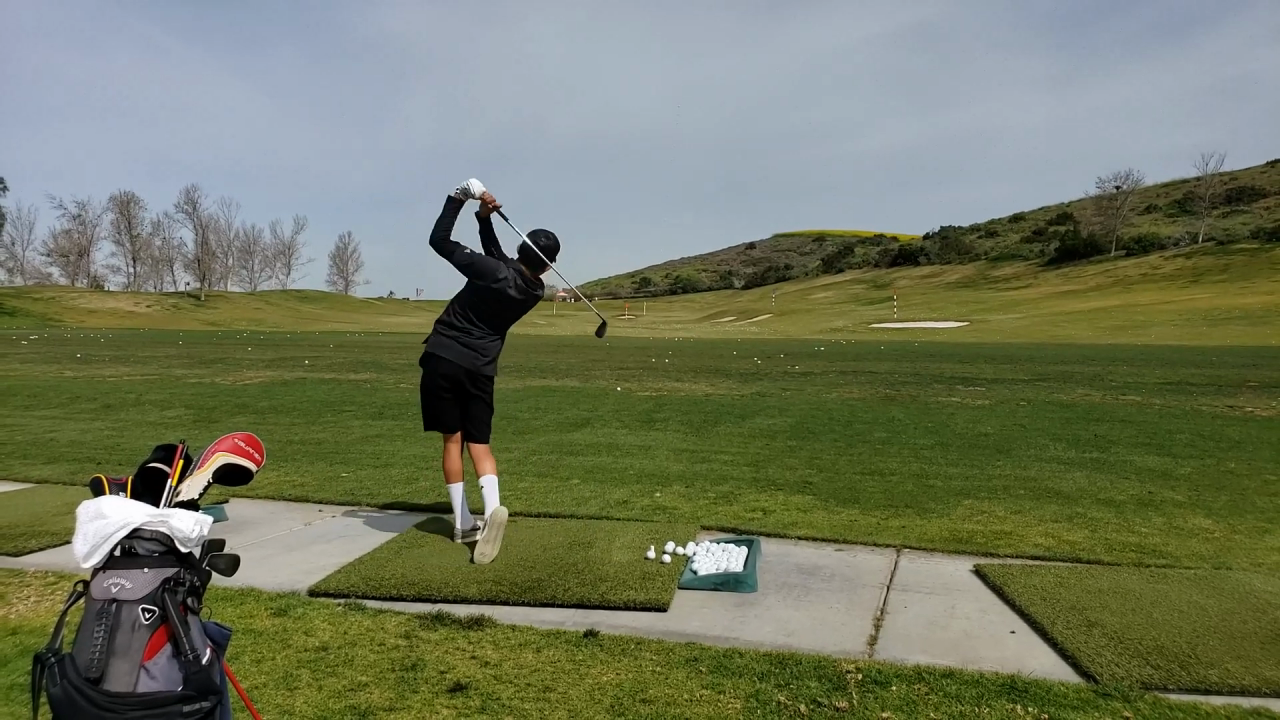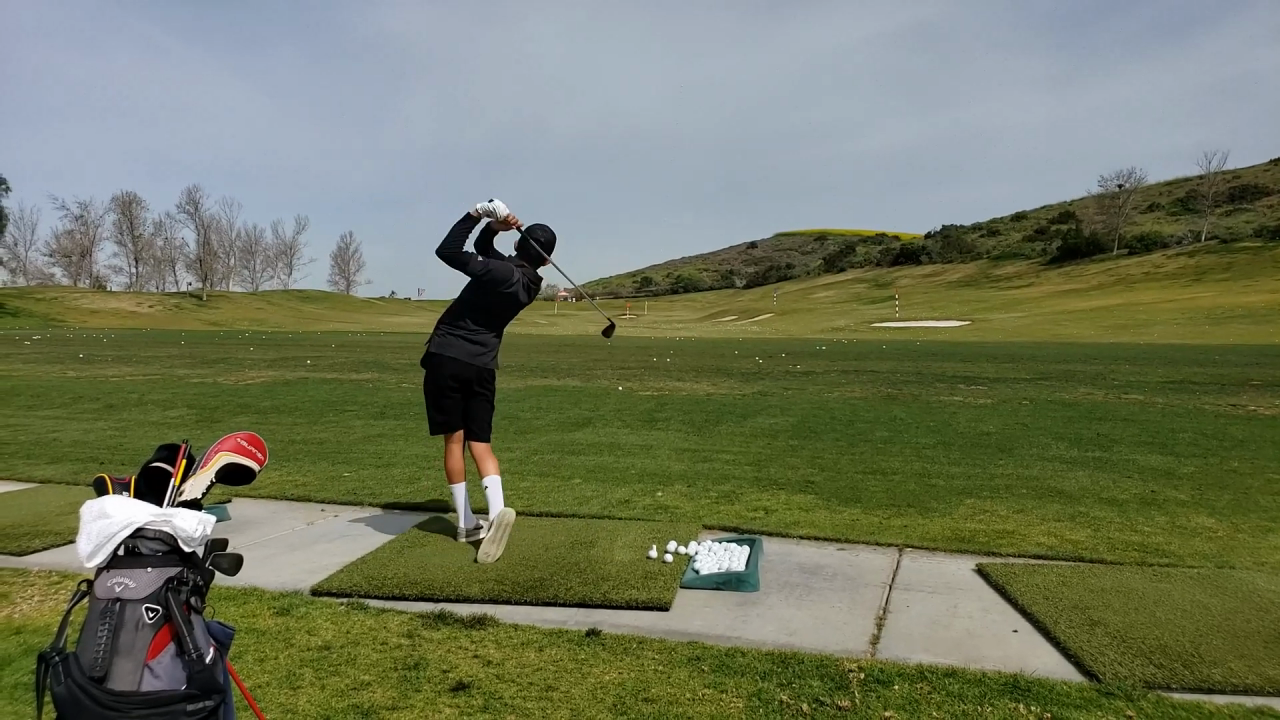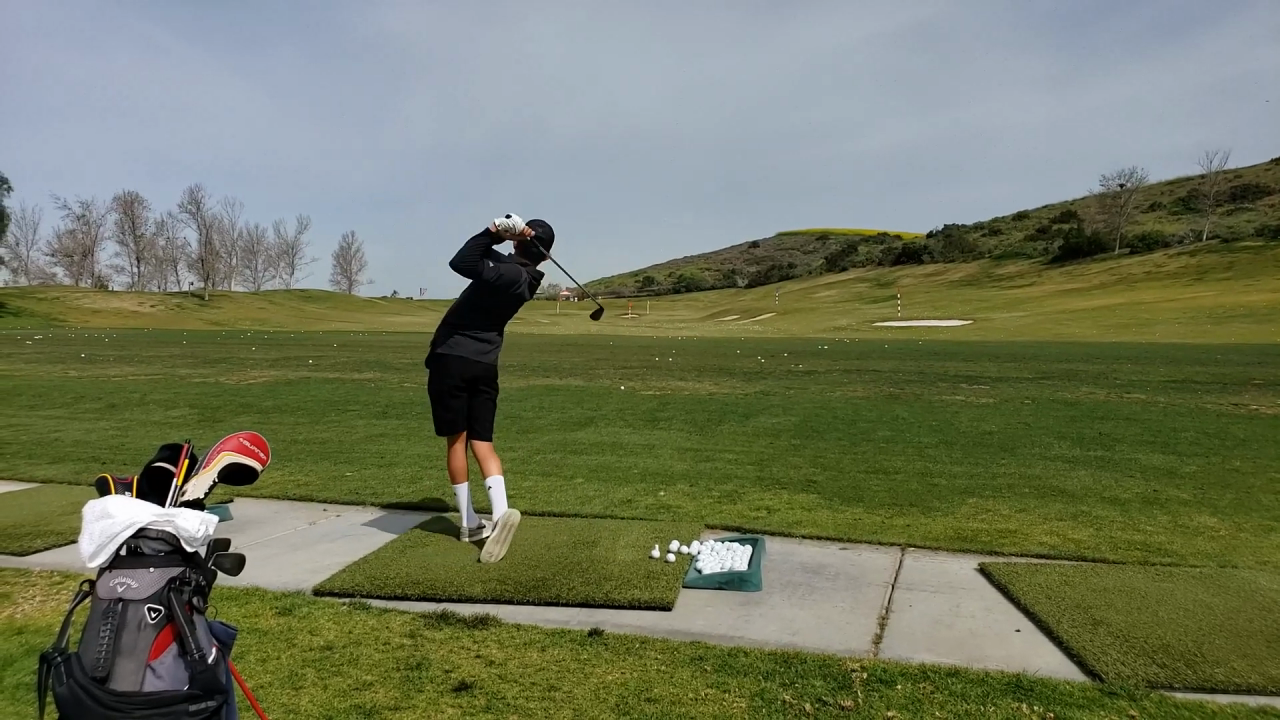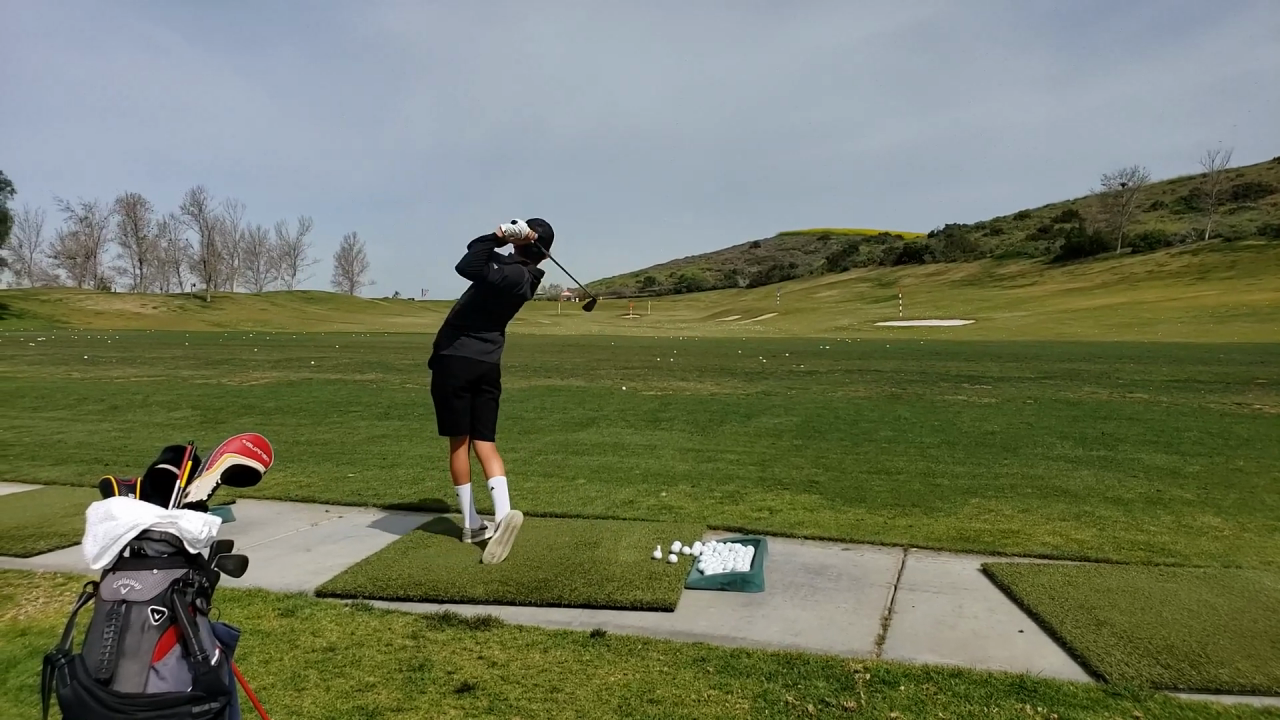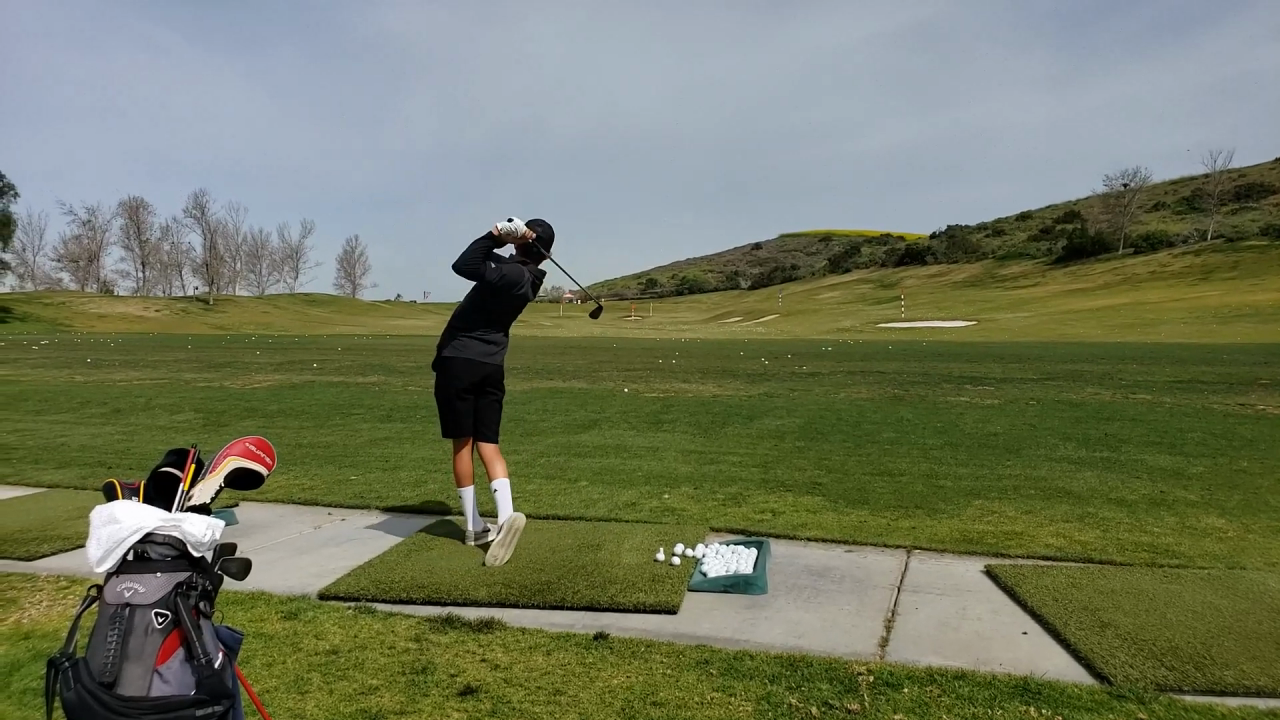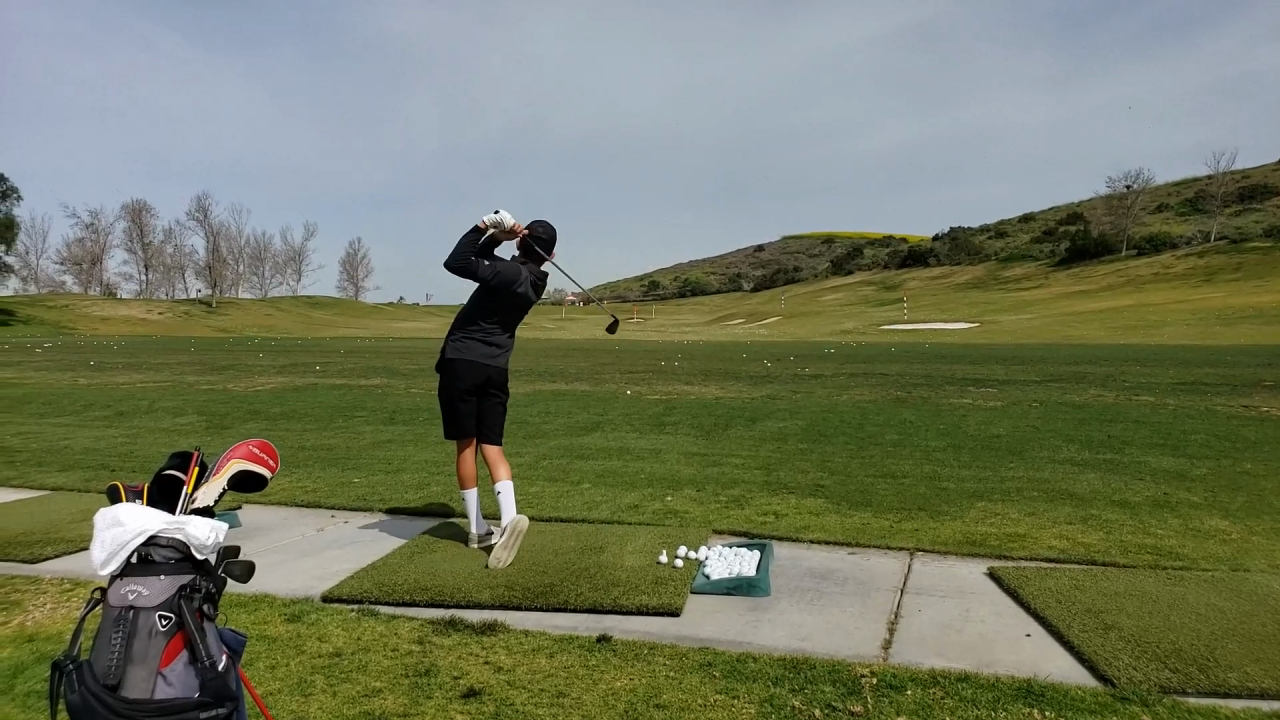
dt=0.1s
person 1, frame 1
left shoulder: (492, 273)
right shoulder: (535, 293)
left elbow: (438, 242)
left wrist: (458, 198)
right wrist: (487, 215)
left hip: (440, 360)
right hip: (478, 370)
left knee: (452, 439)
right knee: (478, 444)
left ankle: (462, 522)
right ankle: (491, 510)
person 1, frame 2
left shoulder: (502, 273)
right shoulder: (529, 285)
left elbow: (447, 251)
right elbow: (484, 249)
left wrist: (478, 214)
right wrist: (492, 223)
left hip: (446, 358)
right hip: (481, 366)
left knee: (453, 439)
right knee: (480, 442)
left ankle: (466, 522)
right ankle: (497, 511)
person 1, frame 3
left shoulder: (509, 275)
right shoulder: (528, 278)
left elbow: (460, 262)
right elbow: (478, 254)
left wrist: (498, 231)
right wrist: (500, 231)
left hip: (451, 359)
right hip: (484, 366)
left knee: (456, 441)
right knee: (482, 442)
left ankle: (469, 523)
right ankle: (501, 511)
person 1, frame 4
left shoulder: (513, 274)
right shoulder: (526, 275)
left elbow: (466, 266)
right elbow: (479, 253)
left wrist: (501, 235)
right wrist: (504, 235)
left hip: (455, 359)
right hip: (487, 364)
left knee: (460, 442)
right knee: (484, 442)
left ankle: (472, 524)
right ankle: (503, 513)
person 1, frame 5
left shoulder: (513, 274)
right shoulder: (528, 276)
left elbow: (464, 265)
right elbow: (478, 254)
left wrist: (499, 234)
right wrist: (504, 235)
left hip: (458, 361)
right hip: (491, 365)
left knee: (463, 443)
right knee: (488, 444)
left ankle: (474, 526)
right ankle: (506, 515)
person 1, frame 6
left shoulder: (508, 274)
right shoulder: (533, 280)
left hip: (462, 364)
right hip: (494, 369)
left knee: (468, 445)
right knee: (491, 447)
left ankle: (478, 529)
right ankle: (509, 519)
